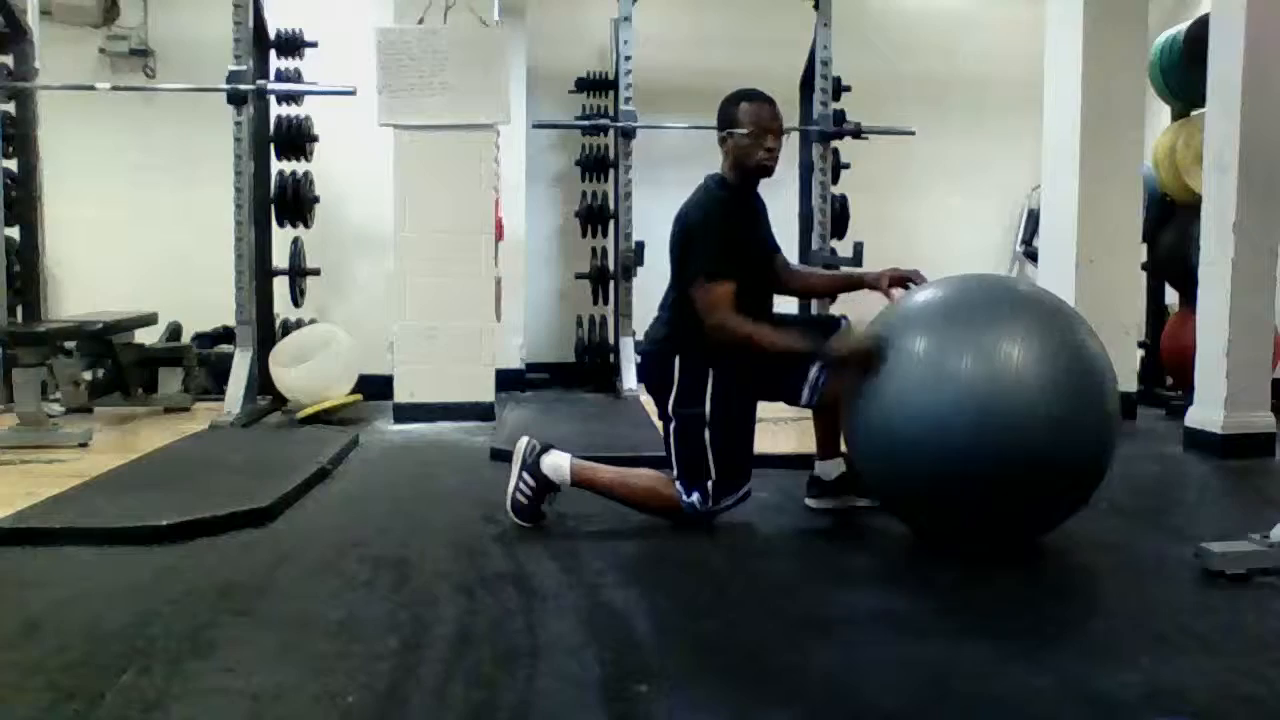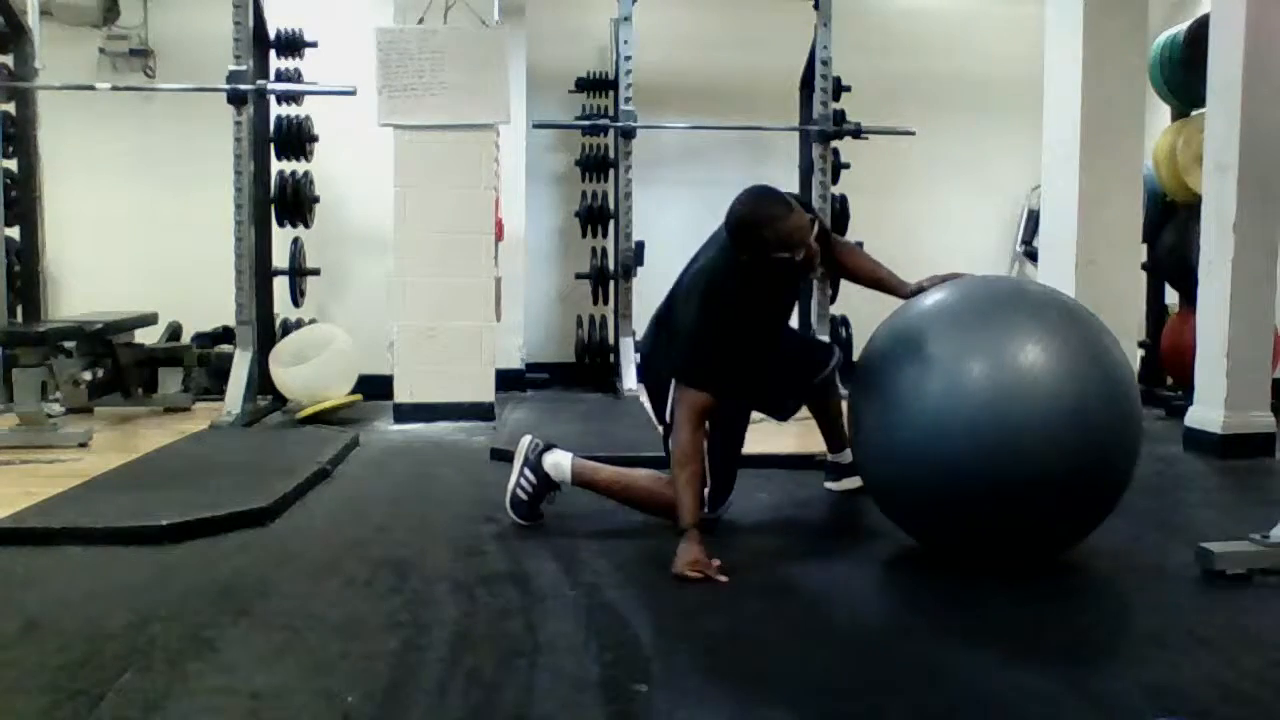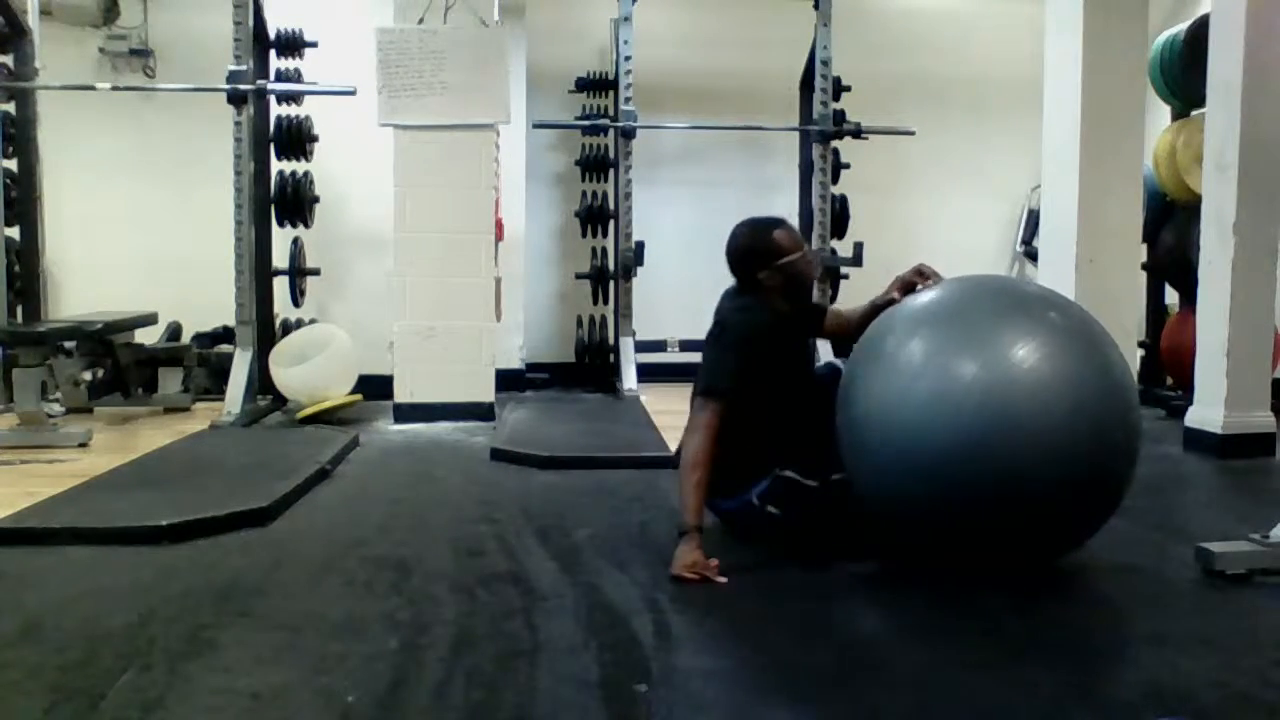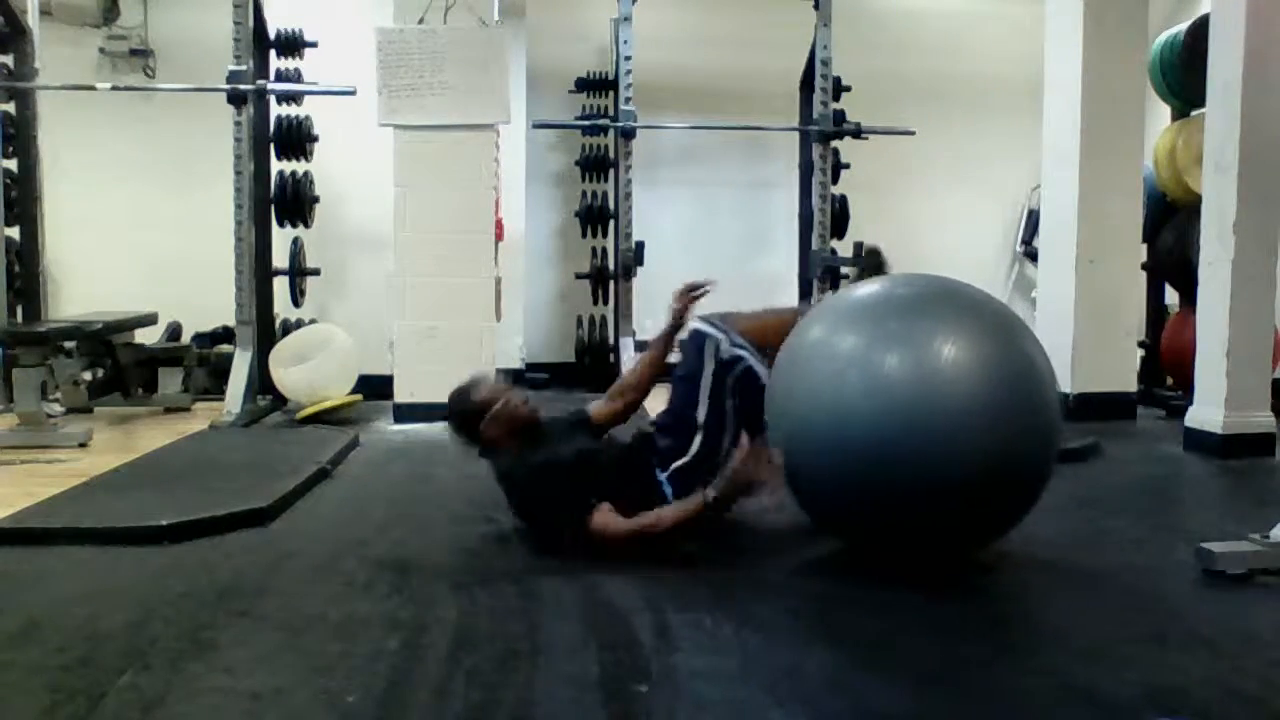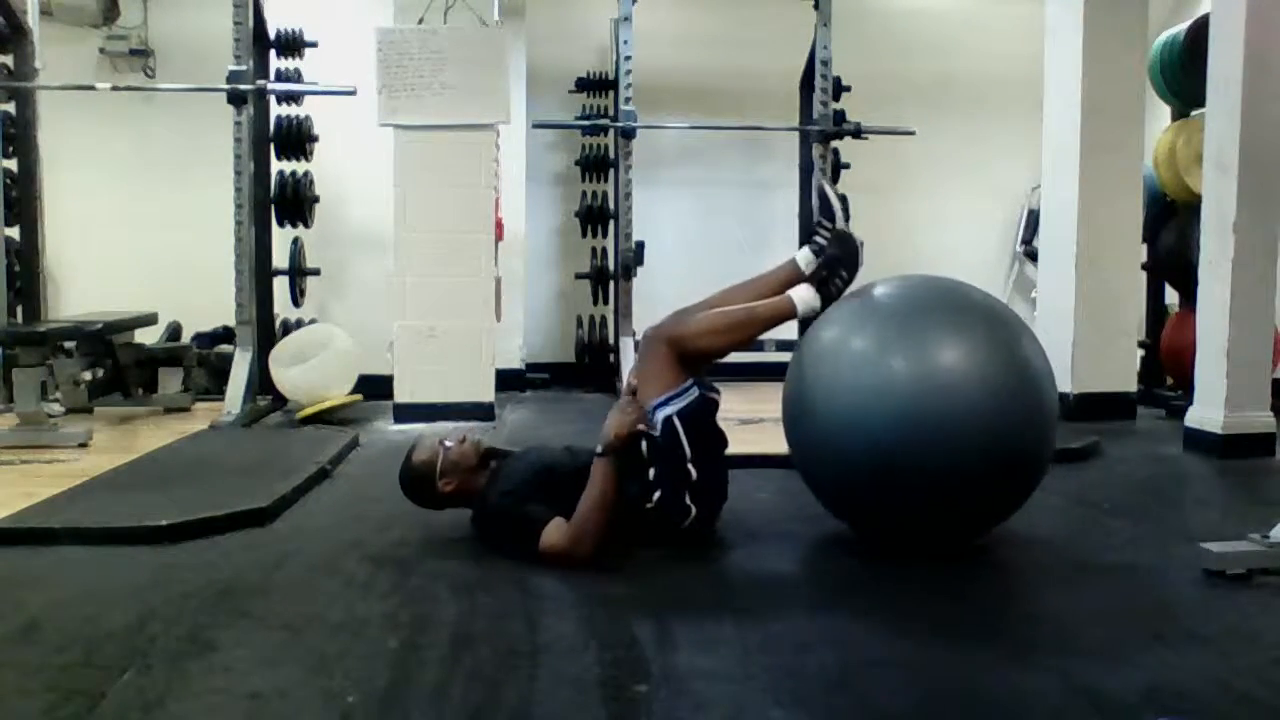
dt=1s
person 1, frame 1
left shoulder: (747, 199)
right shoulder: (709, 214)
left elbow: (782, 276)
right elbow: (719, 322)
left wrist: (865, 279)
right wrist: (820, 347)
left hip: (731, 350)
right hip: (691, 361)
left knee: (838, 354)
right knee: (703, 501)
left ankle: (830, 477)
right ankle: (553, 466)
person 1, frame 2
left shoulder: (791, 228)
right shoulder: (712, 299)
left elbow: (835, 250)
right elbow: (690, 419)
left wrist: (906, 290)
right wrist: (689, 537)
right hip: (684, 367)
left knee: (823, 362)
right knee: (707, 500)
left ankle: (842, 463)
right ankle: (554, 464)
person 1, frame 3
left shoulder: (779, 303)
right shoulder: (743, 328)
left elbow: (845, 326)
right elbow: (703, 428)
left wrist: (886, 300)
right wrist: (690, 537)
right hip: (747, 490)
person 1, frame 4
left shoulder: (538, 434)
right shoulder: (531, 480)
left elbow: (617, 401)
right elbow: (623, 528)
left wrist: (671, 327)
right wrist: (716, 492)
left hip: (659, 470)
right hip: (680, 484)
left knee: (713, 337)
right knee: (707, 339)
person 1, frame 5
left shoulder: (506, 473)
right shoulder: (499, 510)
right elbow: (580, 543)
left wrist: (626, 406)
right wrist: (610, 446)
left hip: (658, 479)
right hip: (678, 501)
left knee: (678, 331)
right knee: (662, 341)
left ankle: (809, 262)
right ankle: (810, 297)
